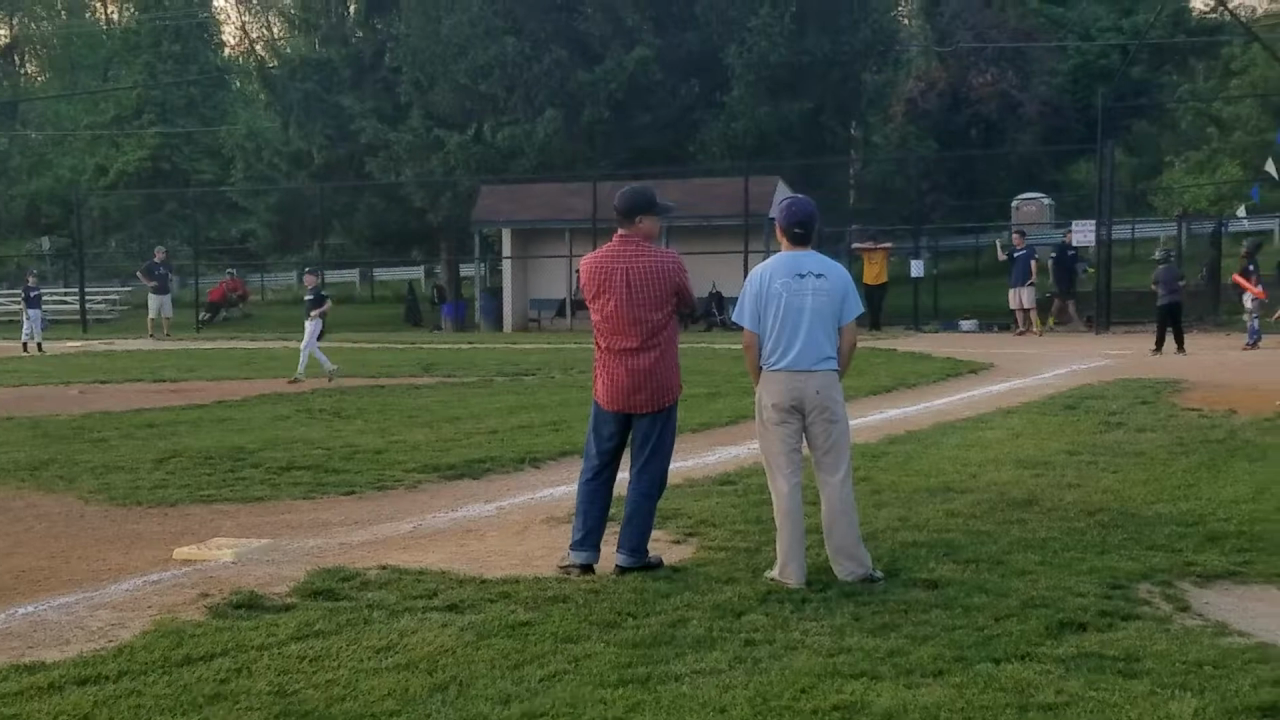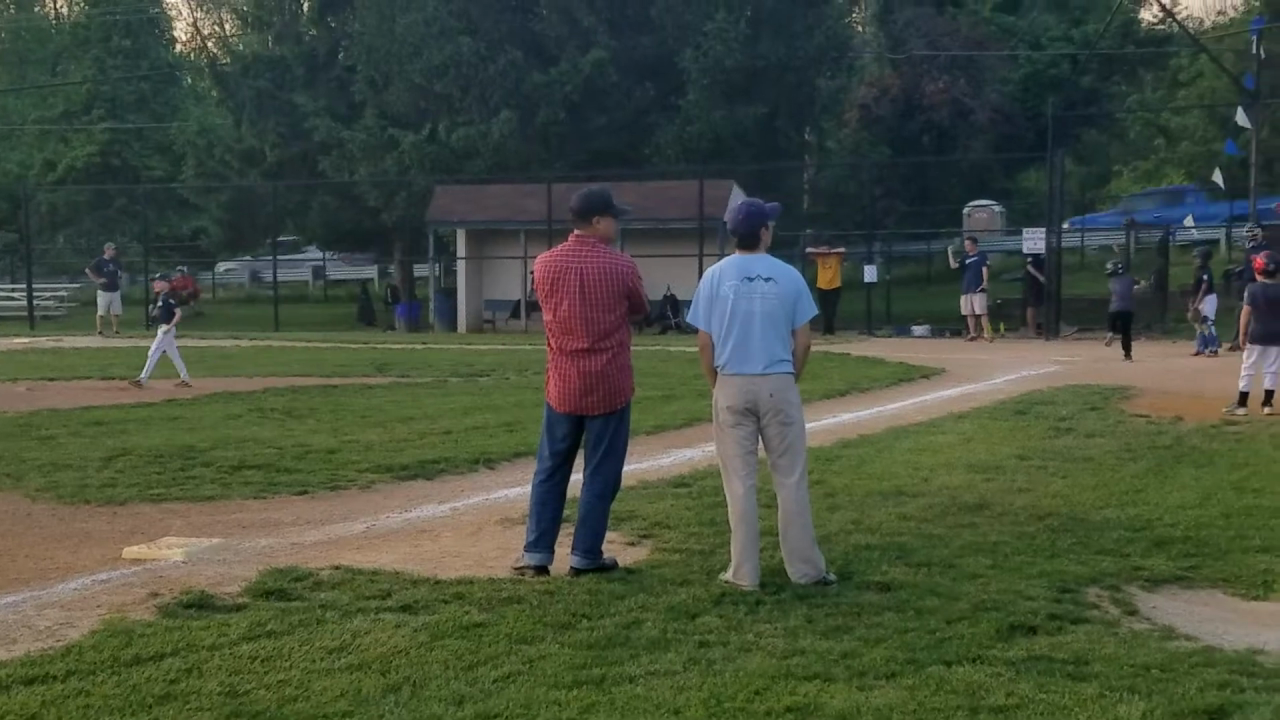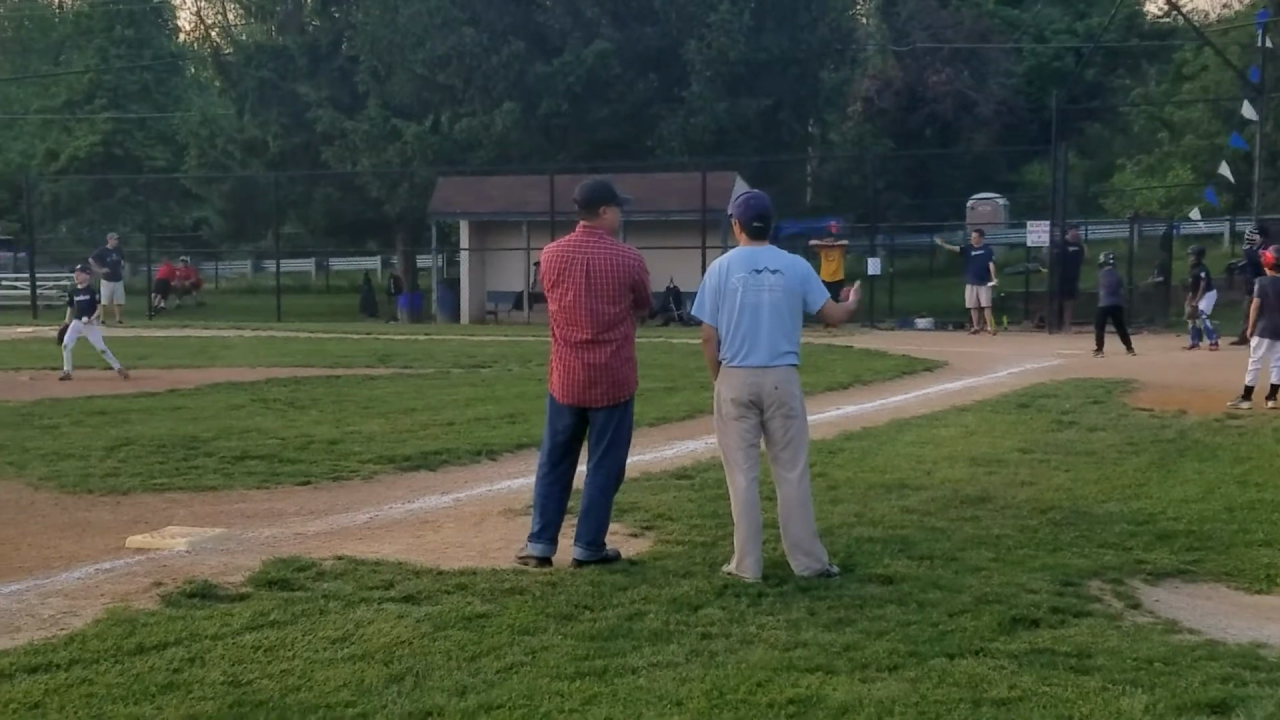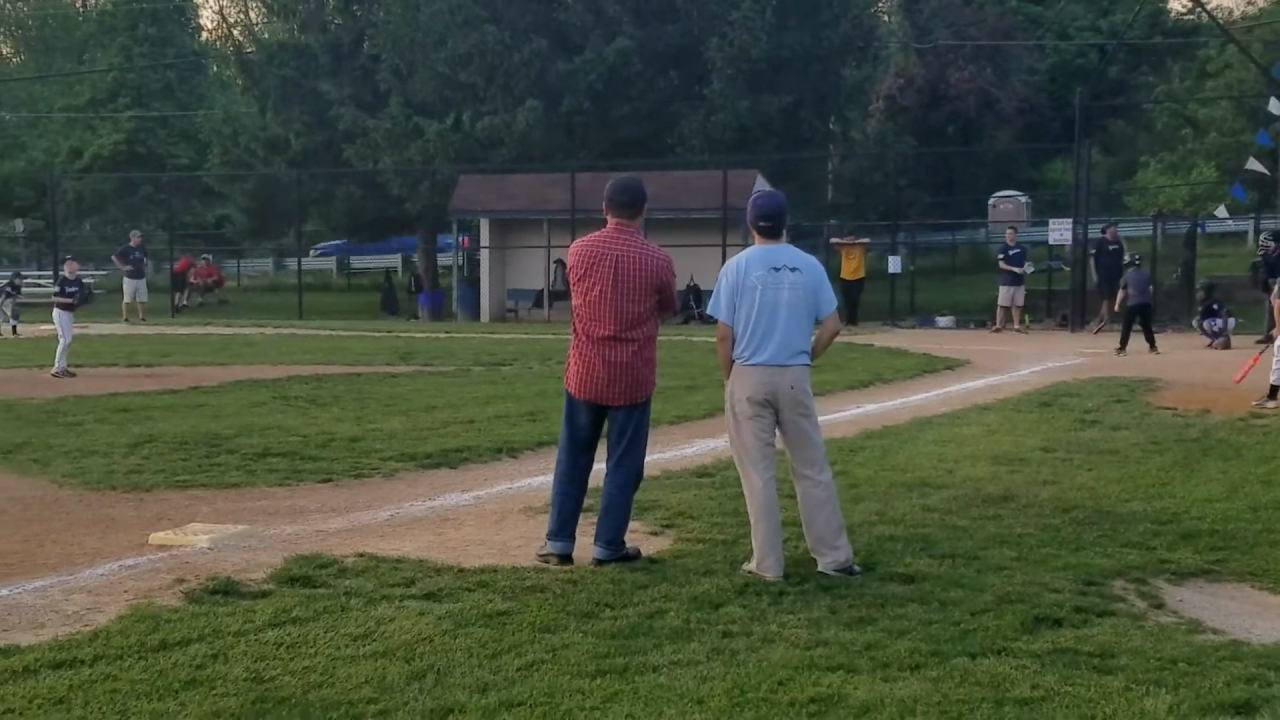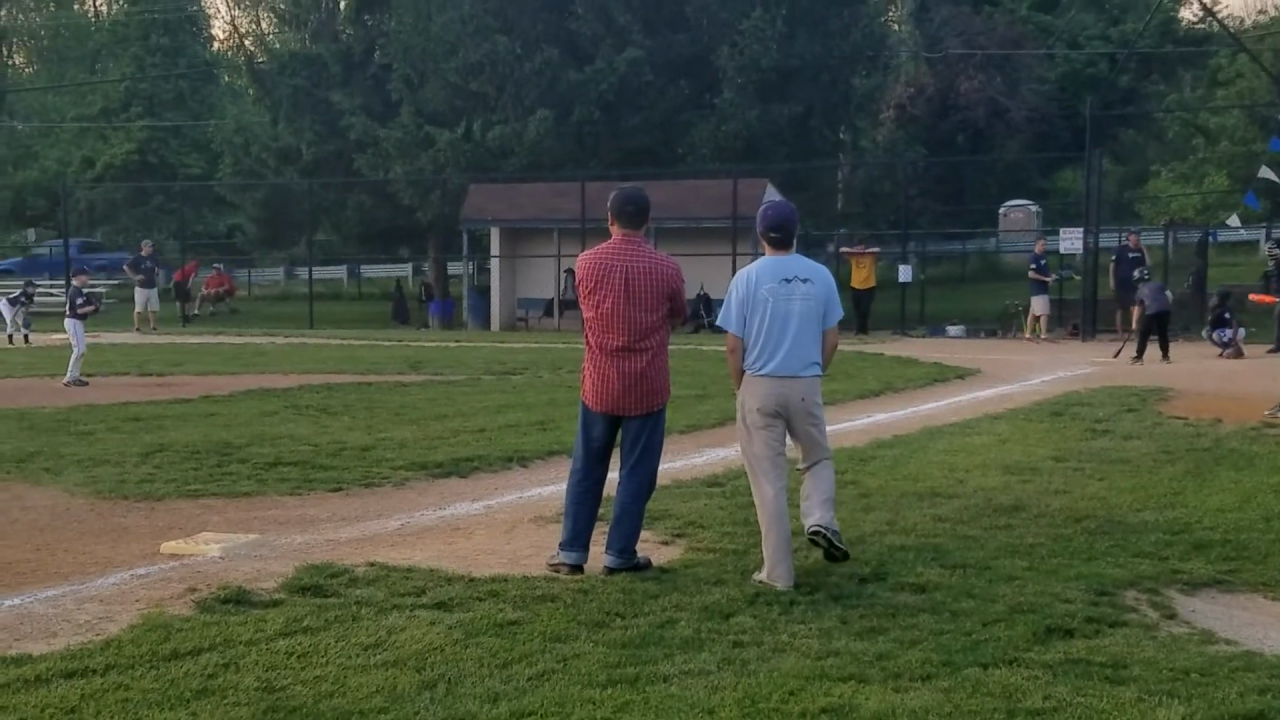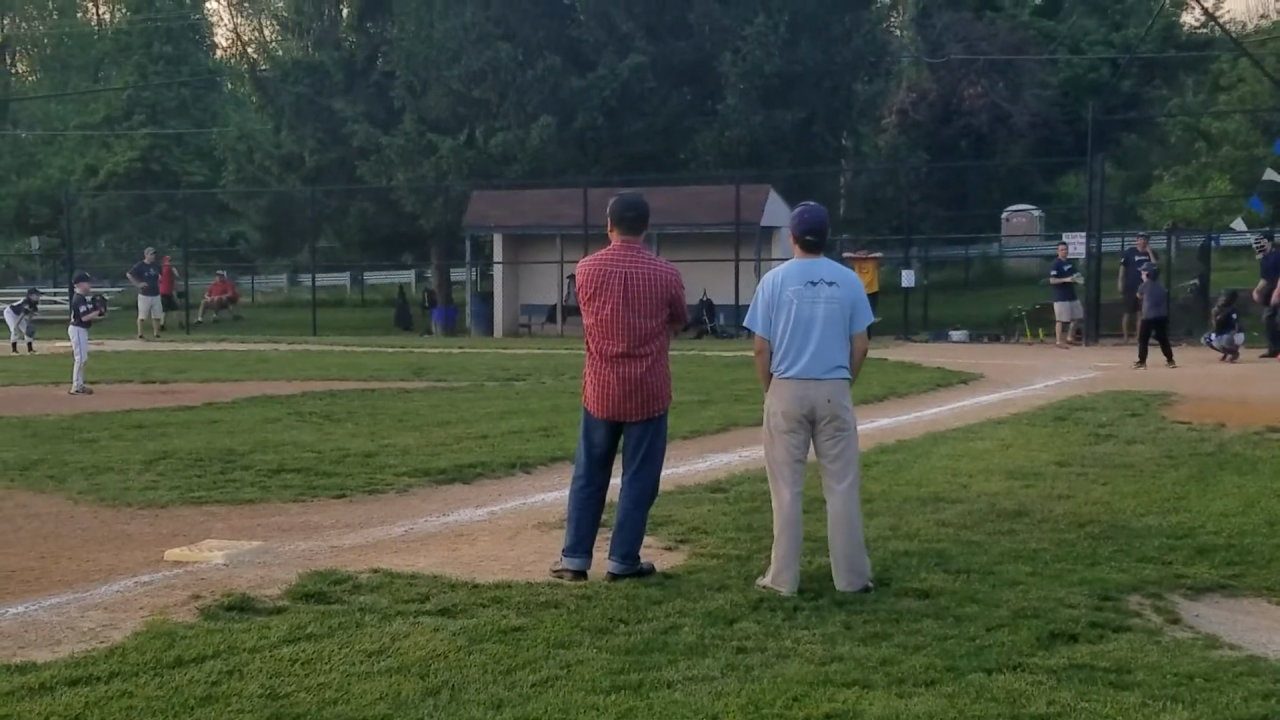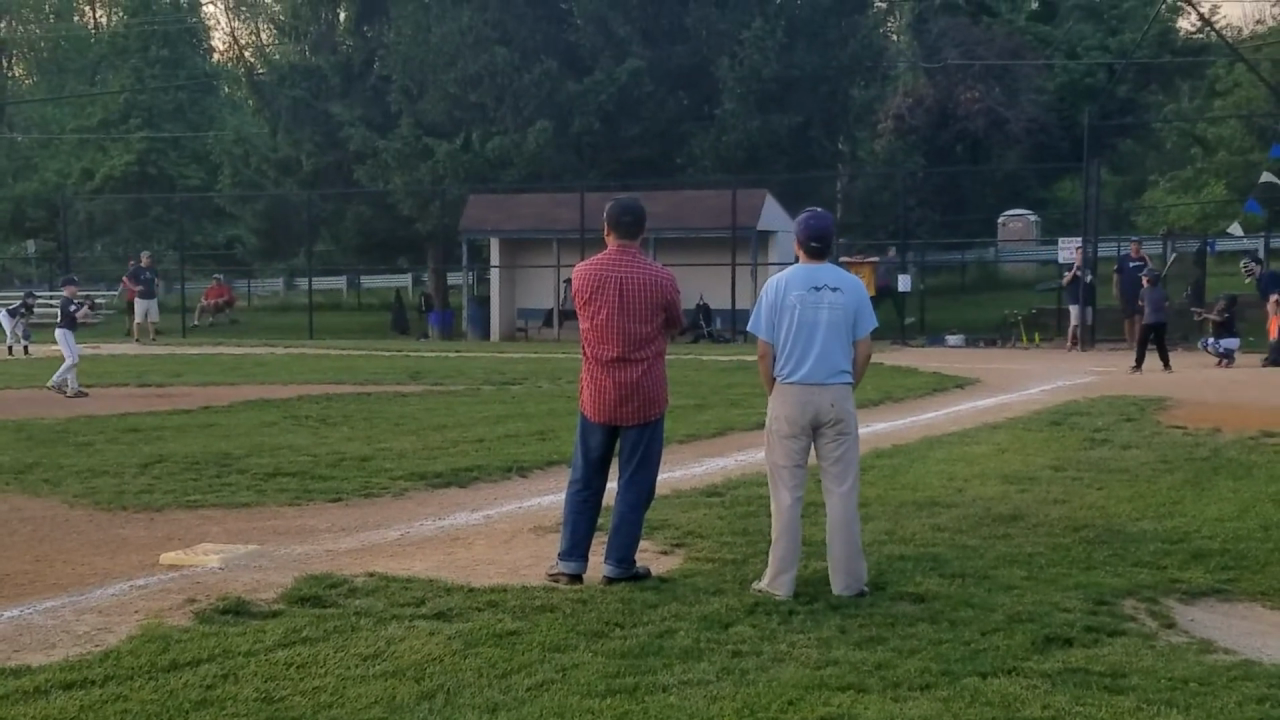
dt=0.7s
person 1, frame 1
left shoulder: (762, 274)
right shoulder: (836, 273)
left elbow: (750, 341)
right elbow: (849, 338)
left wrist: (759, 384)
left hip: (776, 384)
right hip: (823, 383)
left knee: (785, 480)
right knee: (835, 478)
left ankle: (790, 570)
right ankle: (851, 566)
person 1, frame 2
left shoulder: (715, 276)
right shoulder: (789, 276)
left elbow: (705, 343)
right elbow: (802, 341)
left wrist: (717, 385)
right wrist: (790, 380)
left hip: (732, 387)
right hip: (779, 386)
left knee: (740, 482)
right knee: (791, 480)
left ankle: (744, 572)
right ankle: (805, 568)
person 1, frame 3
left shoulder: (721, 268)
right shoulder: (795, 266)
left elbow: (709, 336)
right elbow: (834, 315)
left wrist: (718, 378)
right wrist: (850, 304)
left hip: (736, 379)
right hip: (782, 379)
left knee: (743, 475)
right knee: (793, 473)
left ankle: (748, 564)
right ankle: (807, 560)
person 1, frame 4
left shoulder: (737, 266)
right shoulder: (810, 265)
left elbow: (725, 334)
right elbow: (832, 325)
left wrist: (729, 378)
left hip: (749, 378)
right hip: (795, 378)
left knee: (758, 473)
right knee: (813, 469)
left ankle: (768, 563)
right ankle: (834, 557)
person 1, frame 5
left shoulder: (748, 277)
right shoulder: (820, 275)
left elbow: (734, 346)
right elbow: (831, 340)
left wrist: (740, 387)
left hip: (760, 388)
right hip: (806, 387)
left knee: (768, 482)
right knee: (819, 460)
left ankle: (778, 572)
right ankle: (820, 522)
person 1, frame 6
left shoulder: (775, 280)
right shoulder: (848, 280)
left elbow: (761, 348)
right elbow: (860, 346)
left wrist: (770, 389)
left hip: (787, 392)
right hip: (834, 392)
left knee: (787, 488)
right knee: (842, 487)
left ankle: (783, 577)
right ankle: (851, 576)
person 1, frame 7
left shoulder: (779, 284)
right shoulder: (852, 286)
left elbow: (764, 352)
right elbow: (864, 351)
left wrist: (773, 394)
left hip: (790, 397)
right hip: (837, 398)
left knee: (787, 492)
right knee: (841, 491)
left ankle: (779, 581)
right ankle: (847, 581)
person 2, frame 1
left shoulder: (591, 264)
right shoulder: (668, 263)
right elbow: (687, 305)
left hip: (611, 383)
right hip: (656, 383)
left knee: (597, 469)
right knee: (647, 473)
left ankle: (581, 553)
right ankle: (631, 555)
person 2, frame 2
left shoulder: (544, 264)
right shoulder: (621, 266)
right elbow: (639, 312)
left hip: (563, 384)
right hip: (609, 385)
left knee: (550, 471)
right knee: (601, 474)
left ankle: (536, 555)
right ankle: (585, 557)
person 2, frame 3
left shoulder: (551, 255)
right shoulder: (629, 258)
right elbow: (643, 309)
left hip: (566, 375)
right hip: (613, 376)
left knee: (554, 462)
right knee: (605, 465)
left ankle: (540, 545)
right ankle: (588, 548)
person 2, frame 4
left shoulder: (578, 250)
right shoulder: (658, 260)
right elbow: (667, 311)
left hip: (584, 372)
right hip: (632, 376)
left knee: (572, 459)
right knee: (624, 463)
left ankle: (558, 543)
right ankle: (607, 546)
person 2, frame 5
left shoulder: (587, 262)
right shoulder: (666, 268)
right elbow: (679, 317)
left hip: (599, 383)
right hip: (647, 385)
left knee: (586, 469)
right knee: (637, 473)
left ankle: (571, 552)
right ankle: (619, 555)
person 2, frame 6
left shoulder: (586, 269)
right shoulder: (666, 274)
right elbow: (679, 322)
left hip: (601, 389)
right hip: (648, 391)
left knee: (588, 476)
right knee: (639, 479)
left ankle: (574, 559)
right ankle: (623, 561)
person 2, frame 7
left shoulder: (582, 273)
right shoulder: (661, 278)
right elbow: (675, 327)
left hip: (597, 394)
right hip: (644, 395)
left knee: (584, 480)
right knee: (635, 484)
left ankle: (570, 563)
right ankle: (618, 565)
